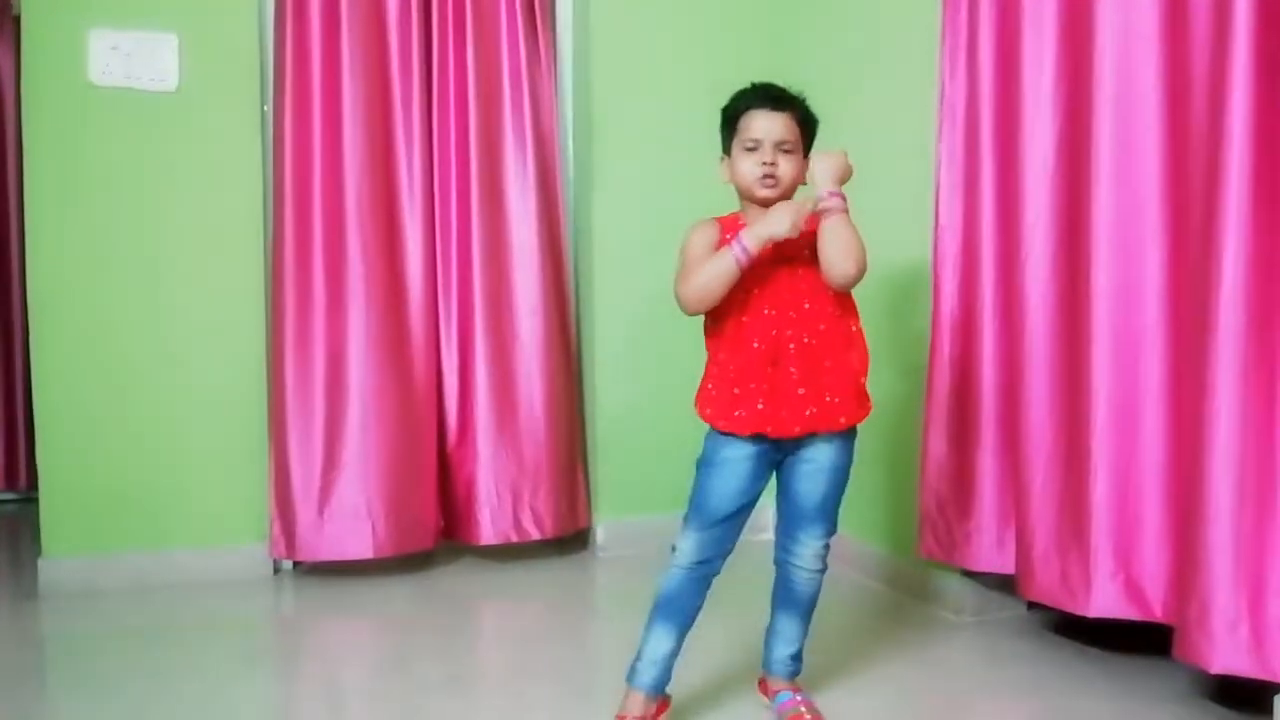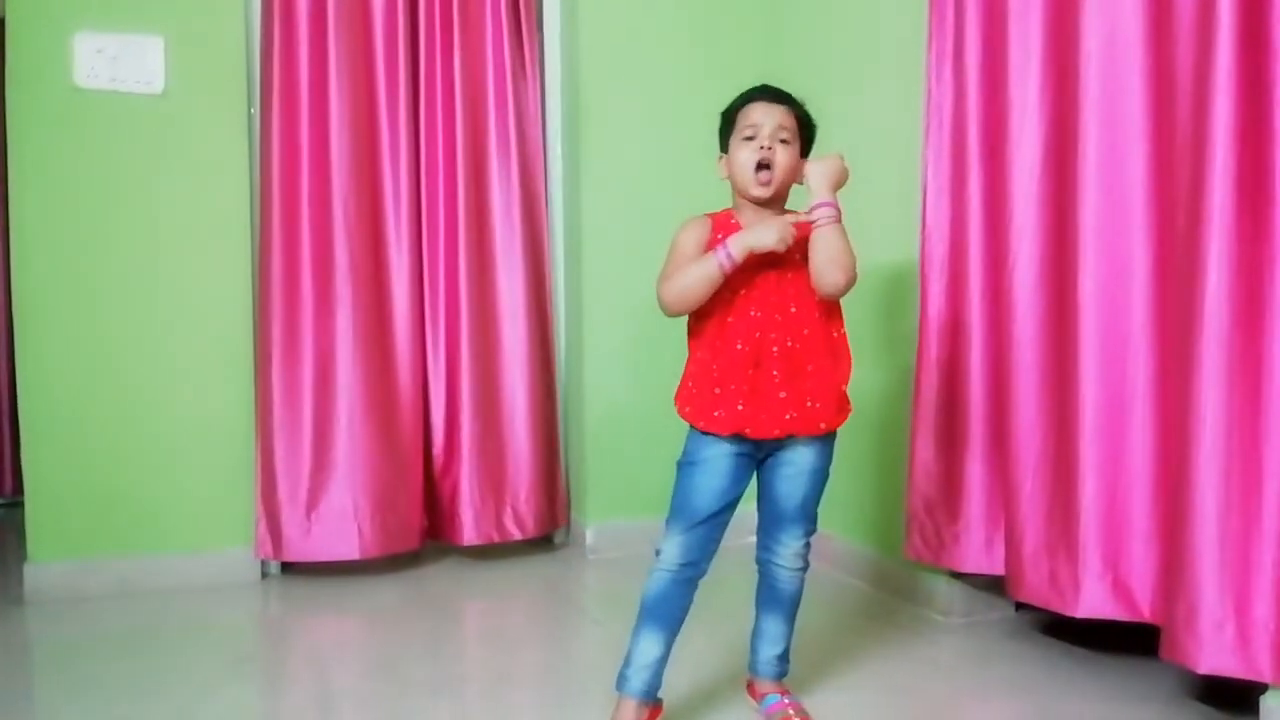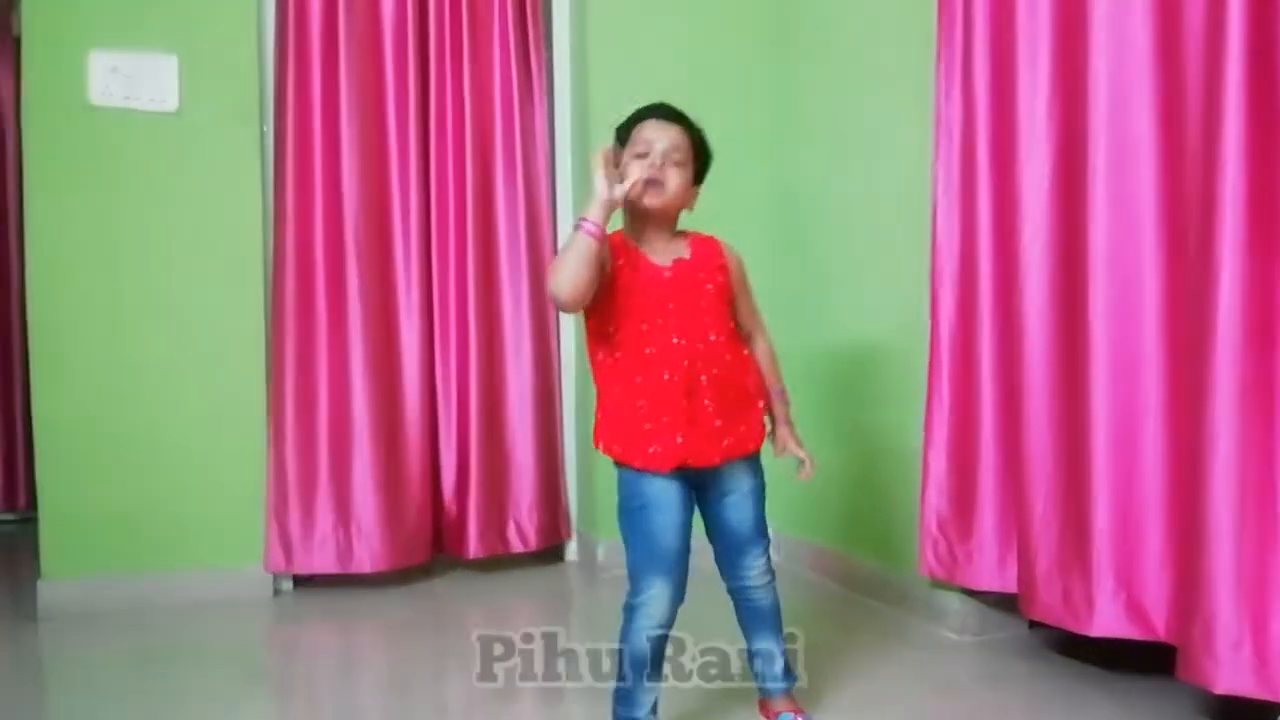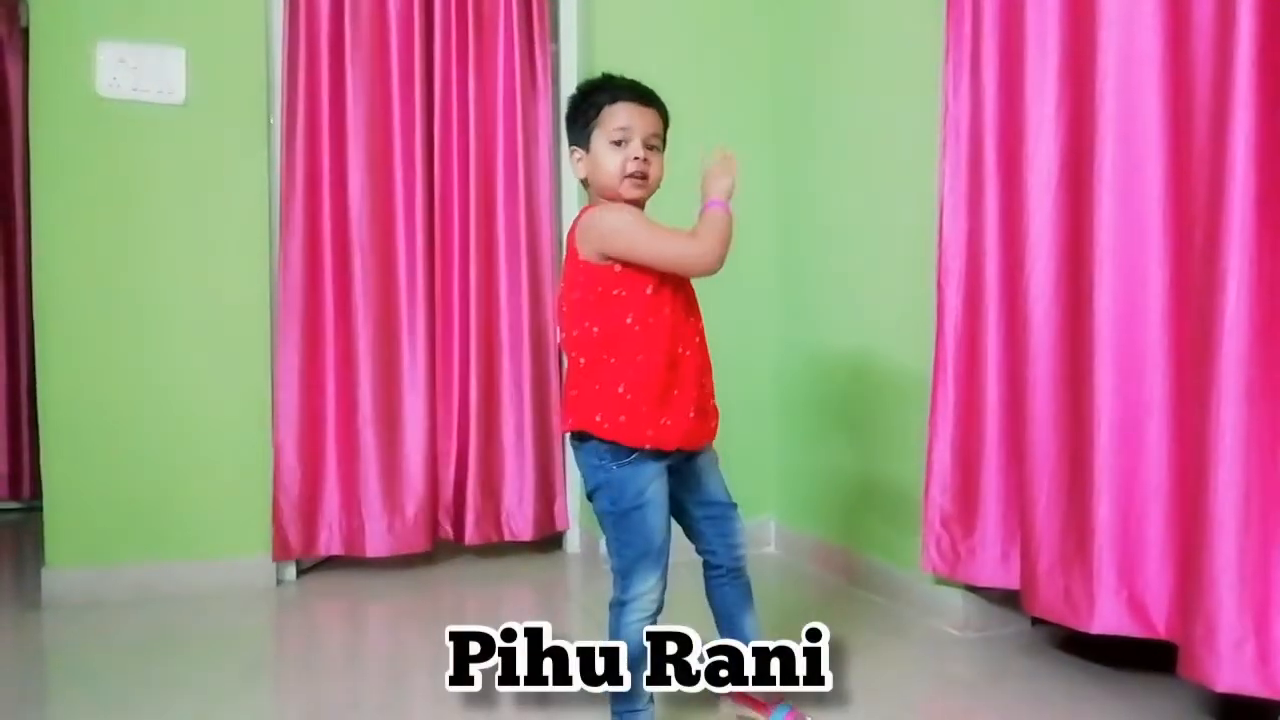
dt=0.7s
person 1, frame 1
left shoulder: (823, 228)
right shoulder: (712, 235)
left elbow: (846, 271)
right elbow: (691, 296)
left wrist: (830, 190)
right wrist: (760, 234)
left hip: (825, 424)
right hip: (740, 424)
left knee: (805, 555)
right knee: (695, 553)
person 1, frame 2
left shoulder: (815, 232)
right shoulder: (702, 232)
left elbow: (833, 282)
right elbow: (672, 299)
left wrist: (824, 195)
right wrist: (745, 244)
left hip: (805, 425)
right hip: (720, 423)
left knee: (787, 556)
right knee: (679, 555)
person 1, frame 3
left shoulder: (718, 257)
right shoulder: (598, 255)
left elbow: (752, 339)
right elbow: (564, 294)
left wrist: (781, 420)
right wrist: (599, 210)
left hip: (730, 449)
right hip: (646, 457)
left knee: (753, 574)
right knee: (655, 596)
person 1, frame 4
left shoulder: (643, 239)
right shoulder: (603, 224)
right elbow: (706, 256)
left wrist: (699, 428)
right wrist: (717, 194)
left hip: (677, 437)
right hip: (619, 442)
left knee: (727, 548)
right knee: (642, 589)
